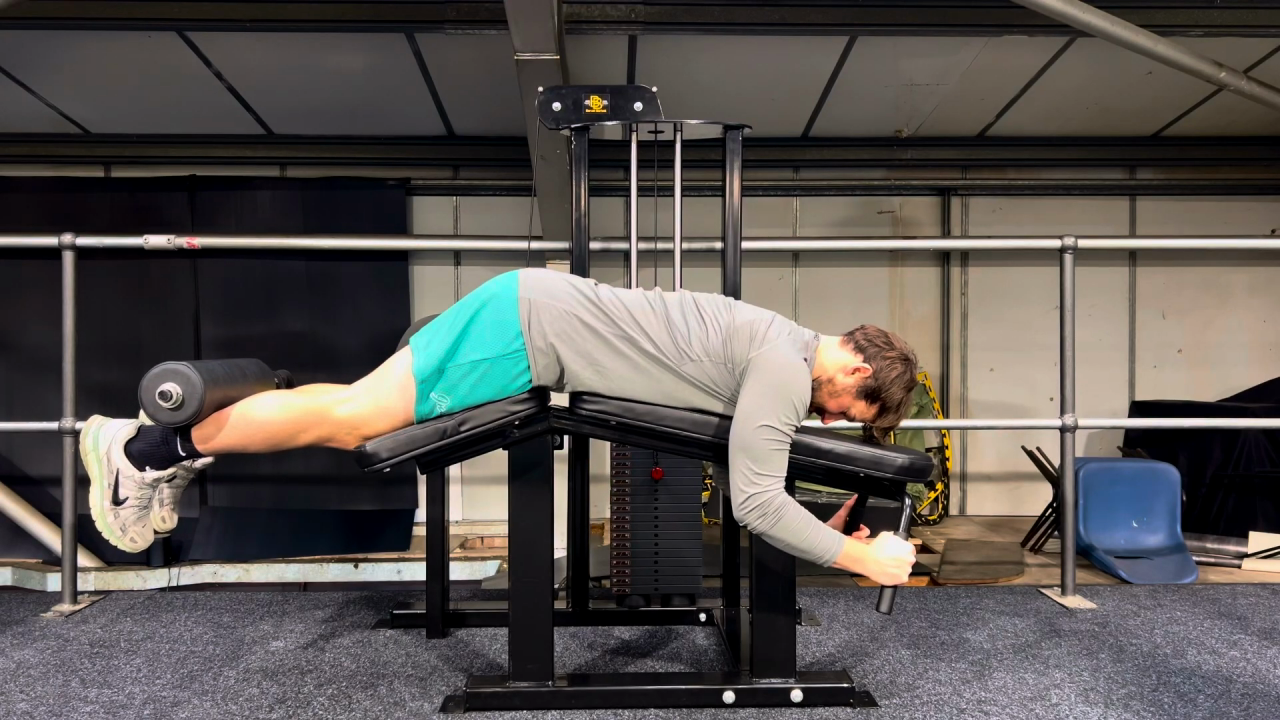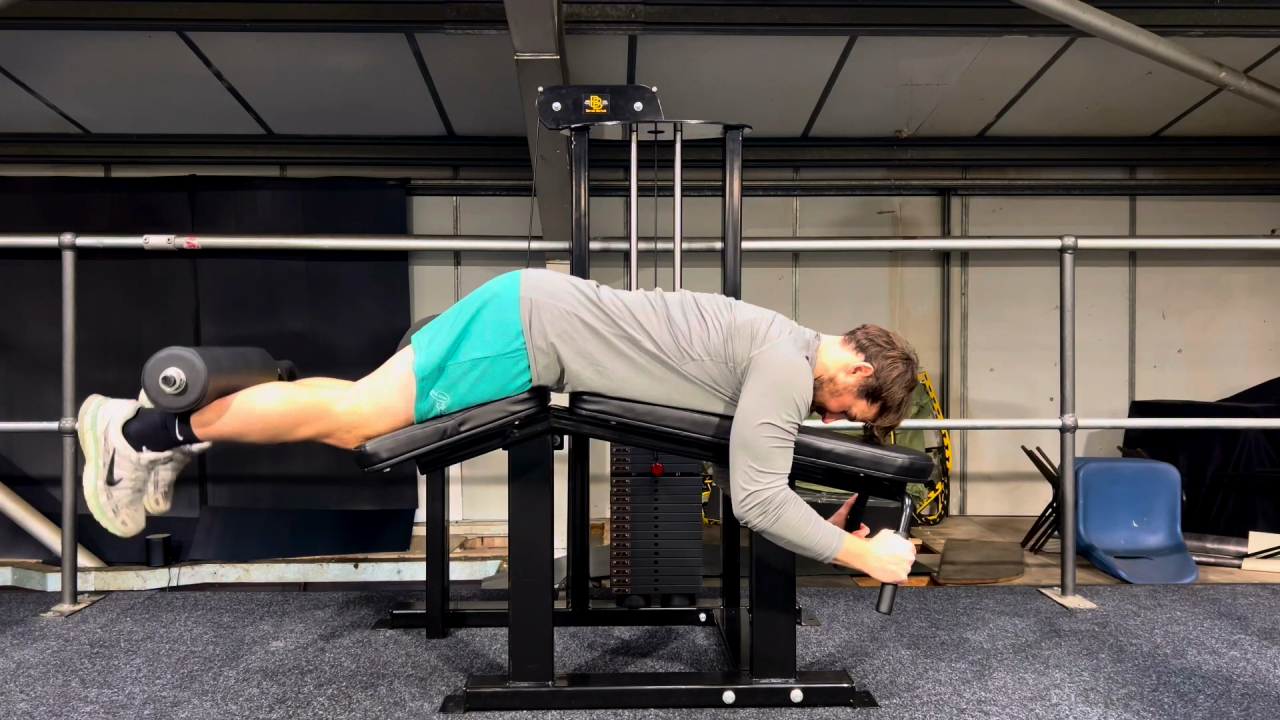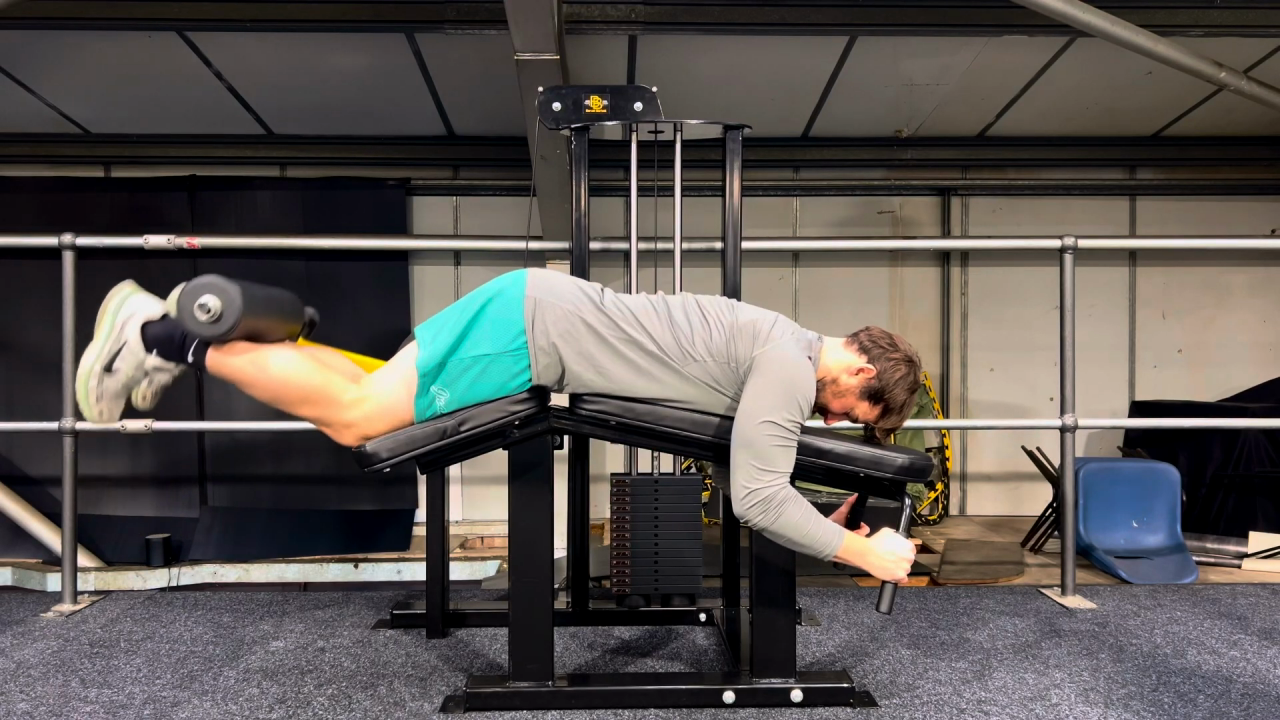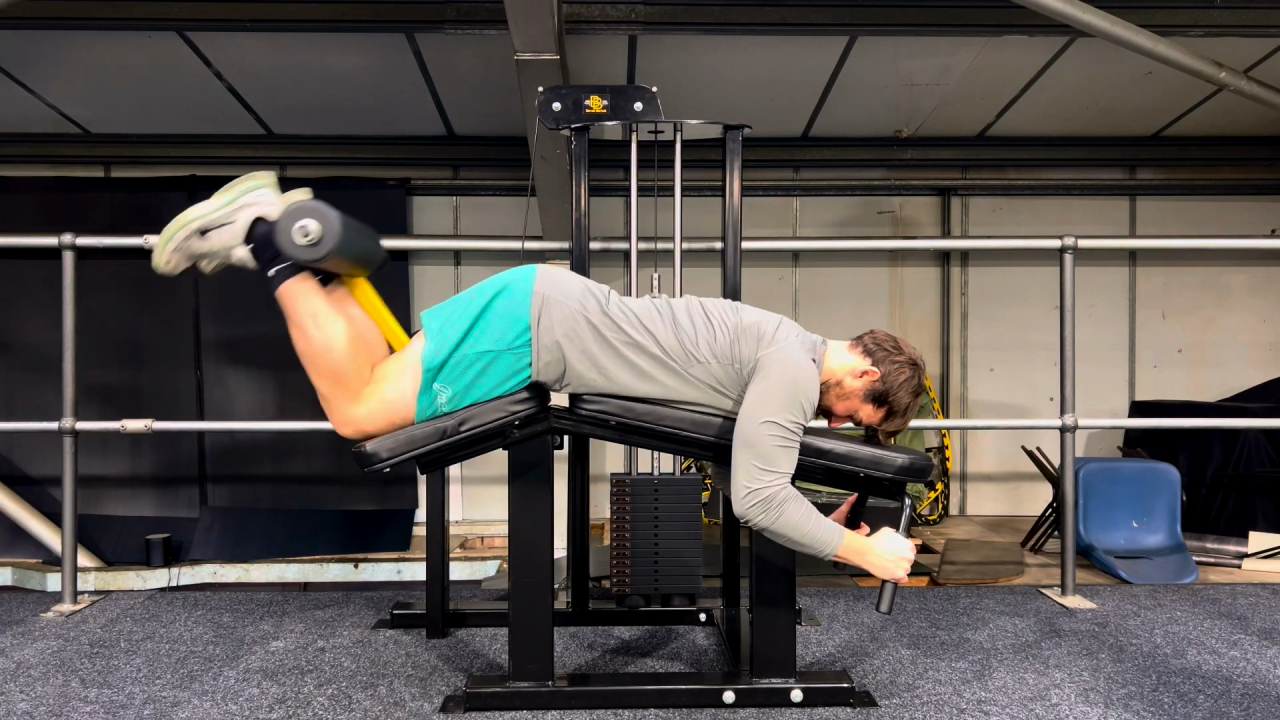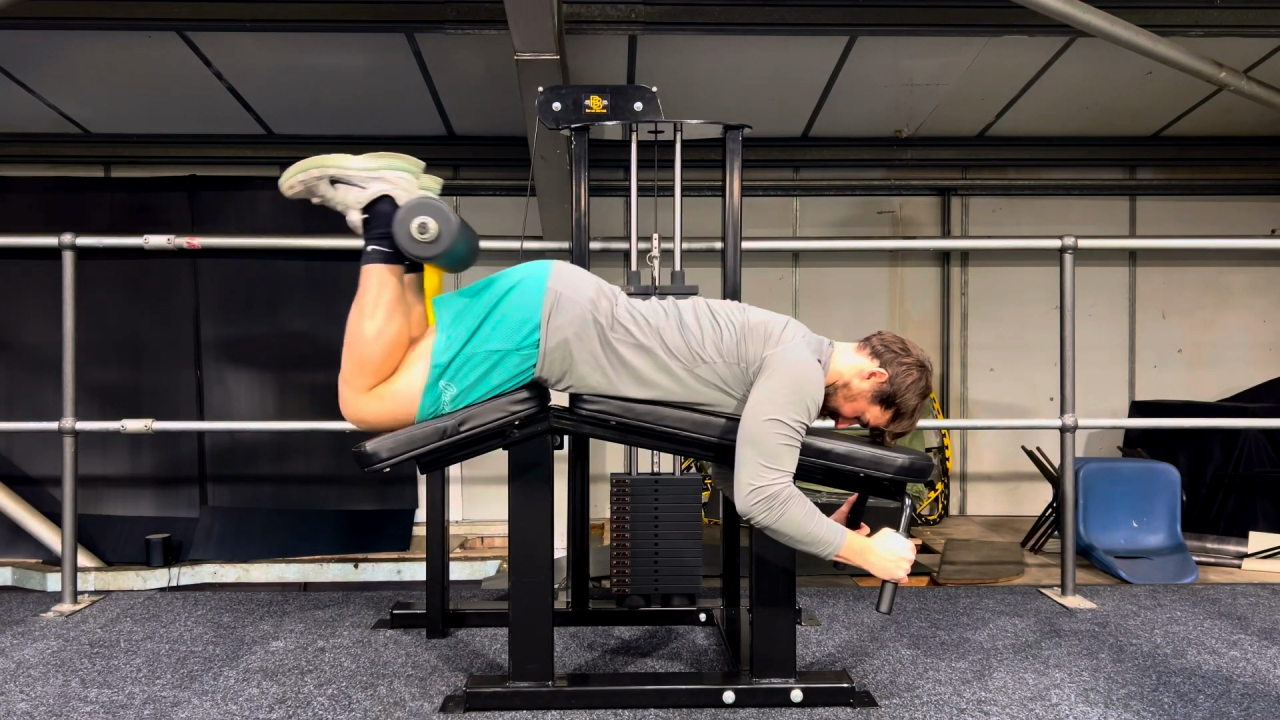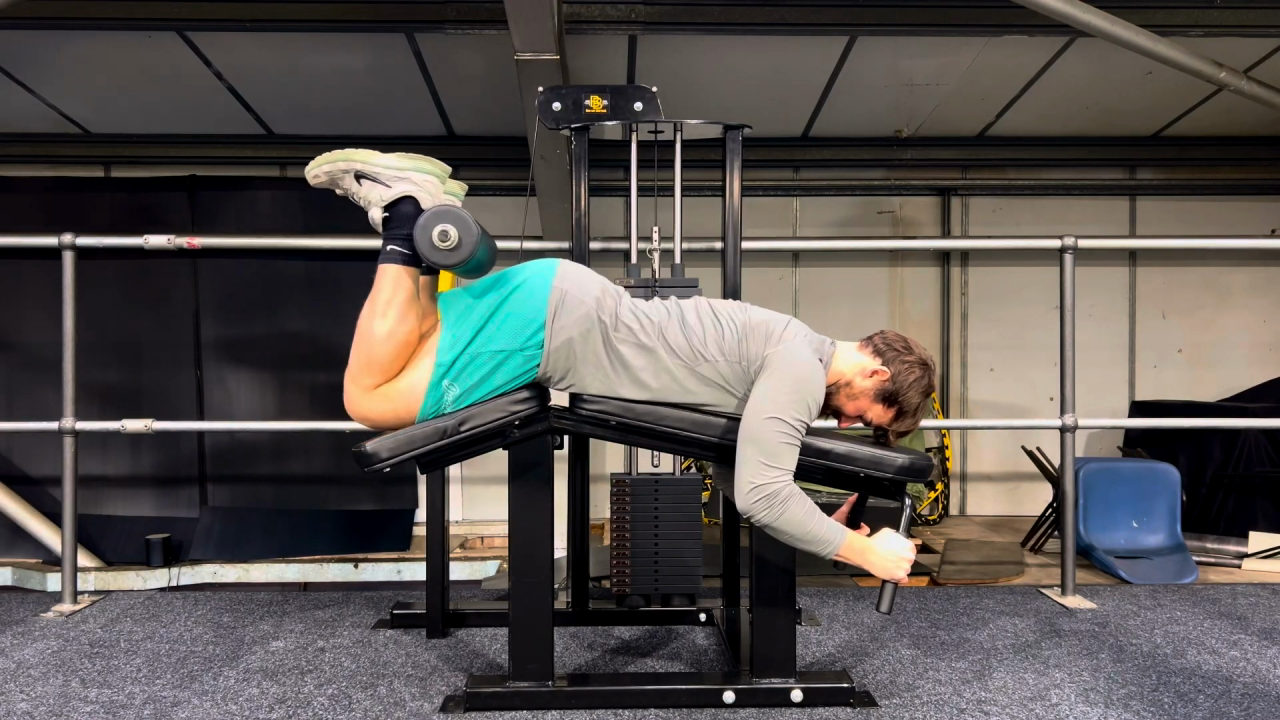
dt=0.3s
person 1, frame 1
left shoulder: (783, 351)
right shoulder: (786, 367)
left elbow: (757, 474)
right elbow: (755, 500)
left wrist: (826, 521)
right wrist: (860, 557)
left hip: (537, 314)
right hip: (529, 327)
left knee: (355, 415)
right knee: (348, 418)
left ankle: (177, 443)
right ankle: (152, 446)
person 1, frame 2
left shoulder: (783, 351)
right shoulder: (788, 367)
left elbow: (754, 471)
right elbow: (757, 499)
left wrist: (831, 521)
right wrist: (862, 555)
left hip: (538, 314)
right hip: (531, 328)
left knee: (357, 406)
right knee: (348, 419)
left ankle: (172, 426)
right ankle: (152, 429)
person 1, frame 3
left shoulder: (781, 353)
right shoulder: (791, 368)
left elbow: (751, 474)
right elbow: (757, 499)
left wrist: (823, 520)
right wrist: (859, 552)
left hip: (539, 313)
right hip: (533, 326)
left knee: (357, 401)
right knee: (350, 413)
left ankle: (186, 325)
right ankle: (172, 333)
person 1, frame 4
left shoulder: (782, 356)
right shoulder: (794, 368)
left elbow: (737, 478)
right elbow: (759, 496)
left wrist: (821, 522)
right wrist: (862, 551)
left hip: (545, 306)
right hip: (536, 322)
left knee: (373, 381)
right knee: (361, 410)
left ankle: (292, 248)
right ankle: (270, 242)
person 1, frame 5
left shoulder: (785, 355)
right shoulder: (802, 370)
left elbow: (738, 475)
right elbow: (759, 495)
left wrist: (821, 524)
right wrist: (864, 553)
left hip: (552, 303)
right hip: (543, 320)
left knee: (385, 369)
right knee: (365, 401)
left ankle: (394, 216)
right ankle: (385, 219)
person 1, frame 6
left shoulder: (788, 357)
right shoulder: (802, 369)
left elbow: (737, 473)
right elbow: (760, 494)
left wrist: (825, 525)
right wrist: (864, 551)
left hip: (558, 304)
right hip: (546, 316)
left knee: (391, 370)
right knee: (369, 398)
left ankle: (417, 217)
right ankle: (406, 215)
